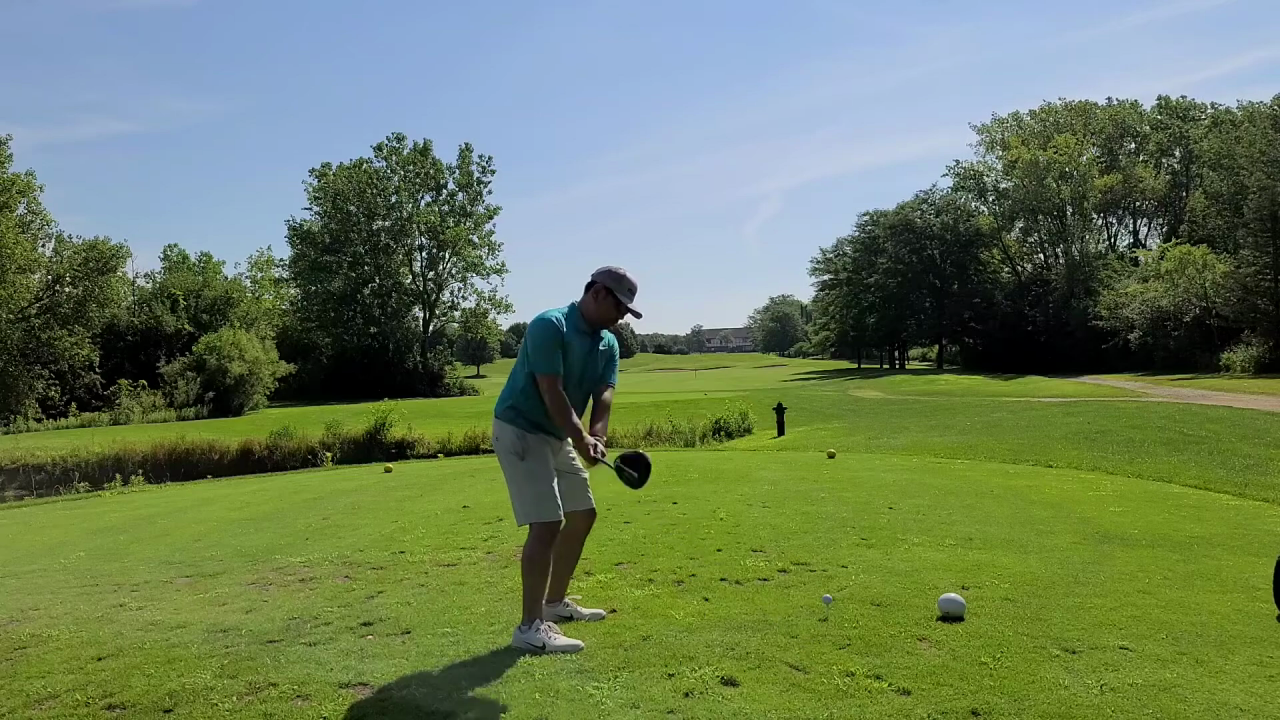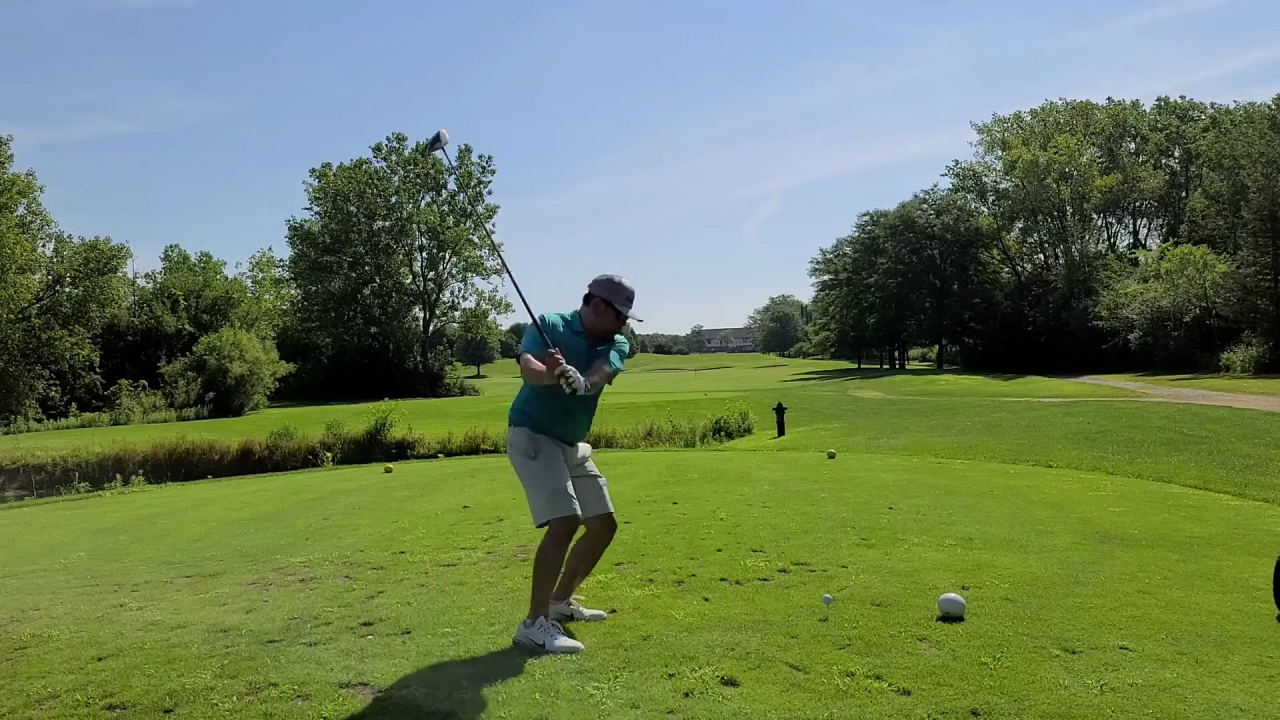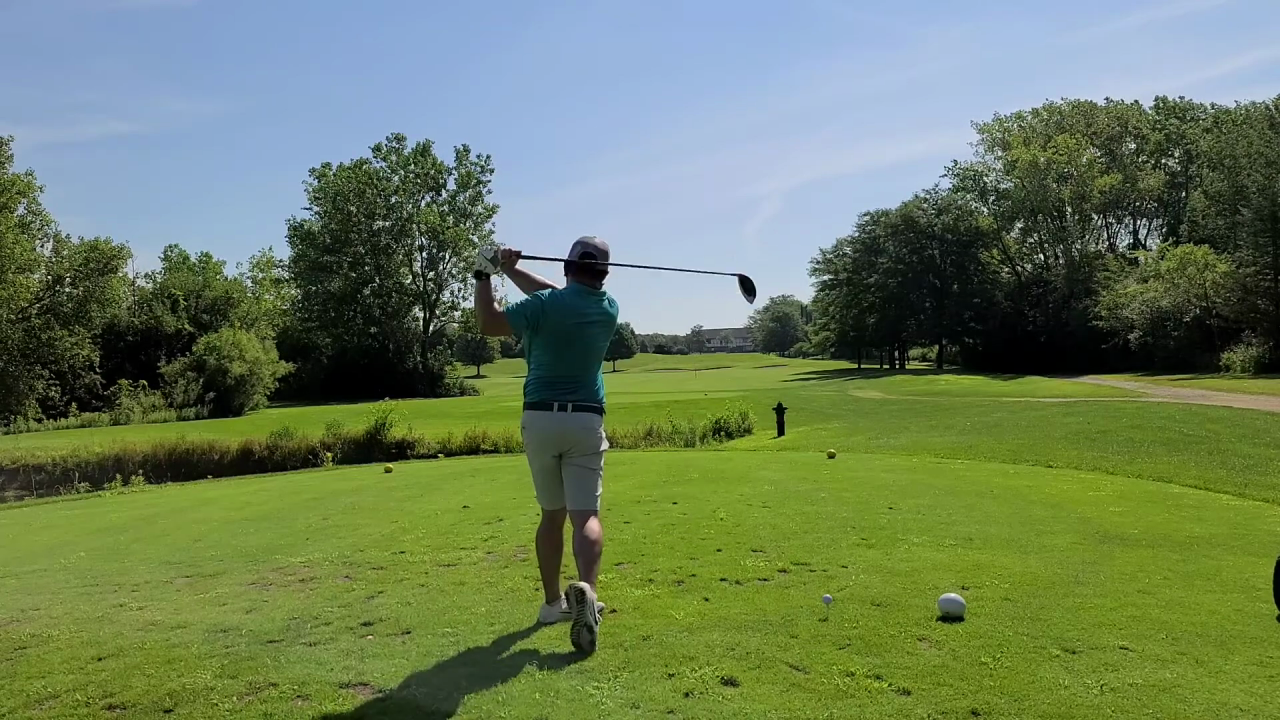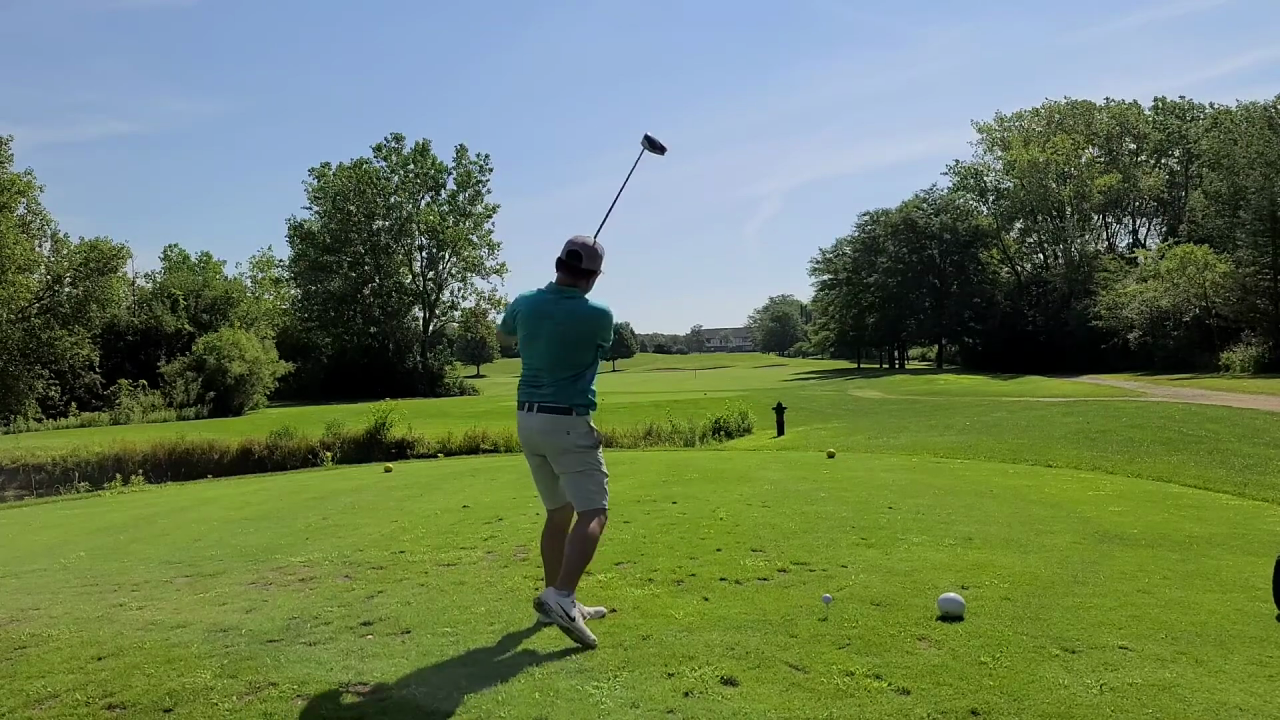
dt=0.7s
person 1, frame 1
left shoulder: (608, 343)
right shoulder: (549, 325)
left elbow: (604, 396)
right elbow: (551, 392)
left wrist: (597, 438)
right wrist: (580, 436)
left hip: (554, 438)
right hip: (521, 433)
left knee: (581, 517)
right knee: (546, 524)
left ankle: (555, 602)
right ankle: (531, 626)
person 1, frame 2
left shoulder: (617, 346)
right shoulder: (550, 326)
left elbow: (598, 382)
right elbow: (530, 370)
left wrist: (573, 375)
right wrist: (551, 373)
left hip: (570, 443)
right hip: (534, 440)
left knee: (603, 525)
right knee: (562, 523)
left ankle: (560, 602)
right ankle: (535, 623)
person 1, frame 3
left shoulder: (546, 306)
right shoulder: (609, 308)
left elbow: (487, 323)
left wrist: (484, 274)
right wrist: (511, 269)
left hip: (540, 419)
right hip: (585, 422)
left knee: (552, 513)
right knee: (585, 515)
left ankle: (553, 602)
right ankle: (586, 590)
person 1, frame 4
left shoulder: (524, 304)
right shoulder: (596, 315)
left elbow: (504, 335)
left hip: (529, 419)
right hip: (567, 423)
left knee: (560, 512)
right knee: (592, 512)
left ankle: (558, 598)
right ankle: (562, 596)
